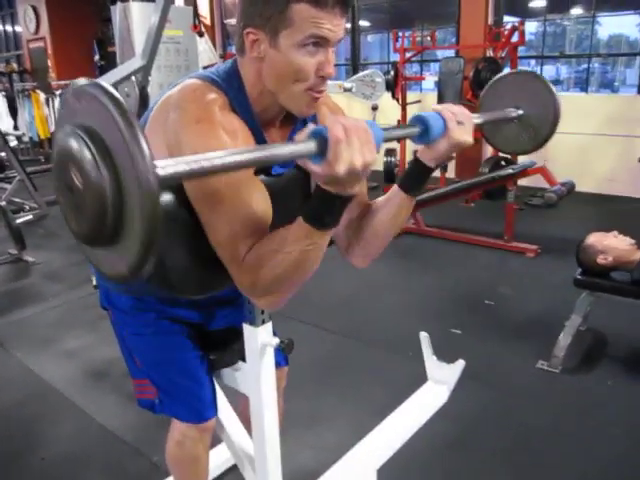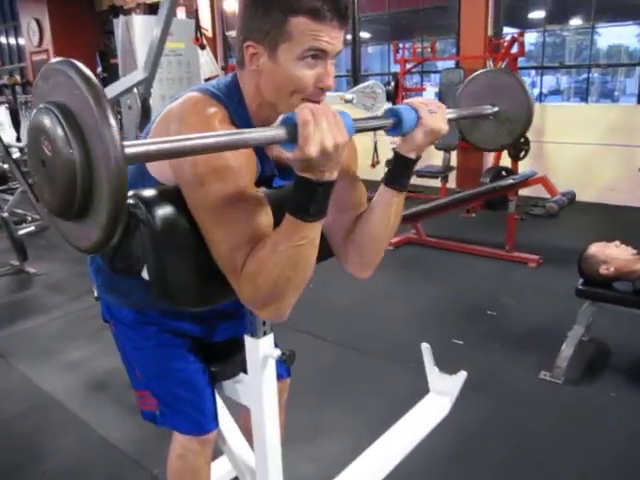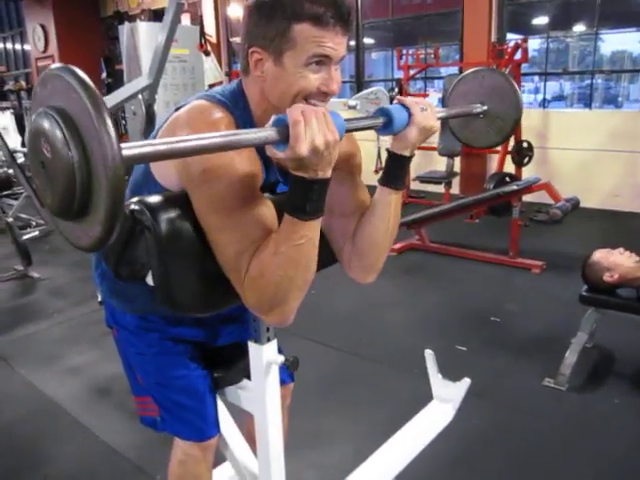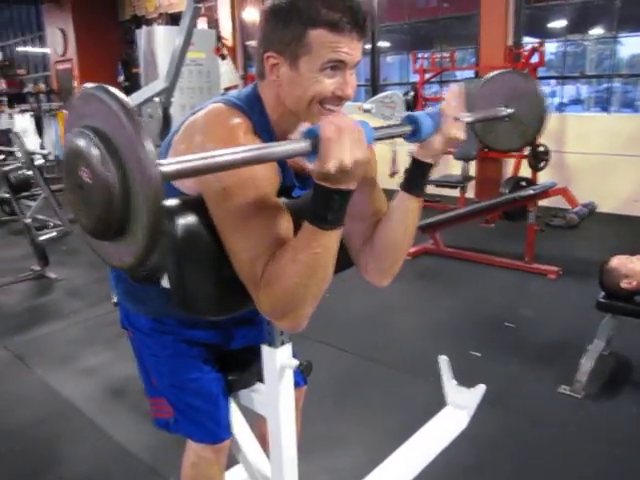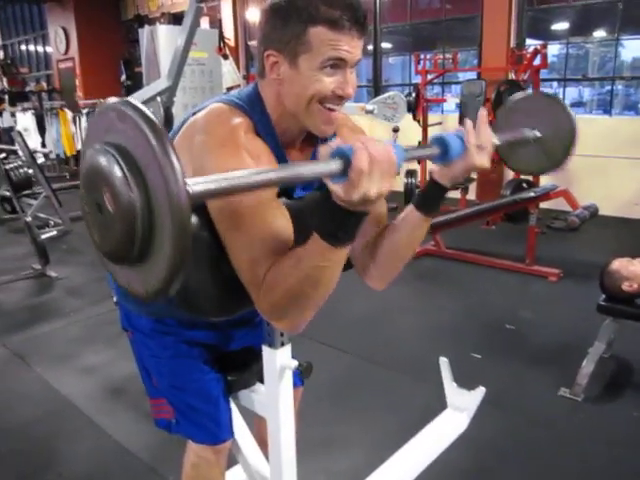
dt=0.2s
person 1, frame 1
left shoulder: (321, 117)
right shoulder: (206, 120)
left elbow: (356, 246)
right elbow: (262, 284)
left wrist: (423, 167)
right wrist: (332, 194)
left hip: (221, 271)
right hip: (145, 279)
left knee: (268, 372)
right knee: (196, 415)
person 1, frame 2
left shoulder: (319, 125)
right shoulder: (206, 131)
left elbow: (358, 259)
right elbow: (268, 300)
left wrist: (406, 160)
right wrist: (315, 184)
left hip: (222, 281)
right hip: (145, 294)
left knee: (270, 383)
right knee: (197, 427)
person 1, frame 3
left shoulder: (325, 133)
right shoulder: (212, 136)
left elbow: (362, 265)
right elbow: (275, 306)
left wrist: (400, 157)
right wrist: (310, 181)
left hip: (225, 288)
right hip: (150, 299)
left knee: (273, 389)
right knee: (199, 434)
person 1, frame 4
left shoulder: (343, 138)
right shoulder: (228, 140)
left elbow: (378, 269)
right elbow: (288, 311)
left wrist: (422, 165)
right wrist: (333, 192)
left hip: (239, 290)
right hip: (165, 300)
right knee: (211, 435)
person 1, frame 5
left shoulder: (343, 140)
right shoulder: (230, 142)
left elbow: (376, 271)
right elbow: (285, 312)
left wrist: (438, 187)
right wrist: (347, 212)
left hip: (240, 289)
right hip: (167, 298)
right knee: (211, 437)
